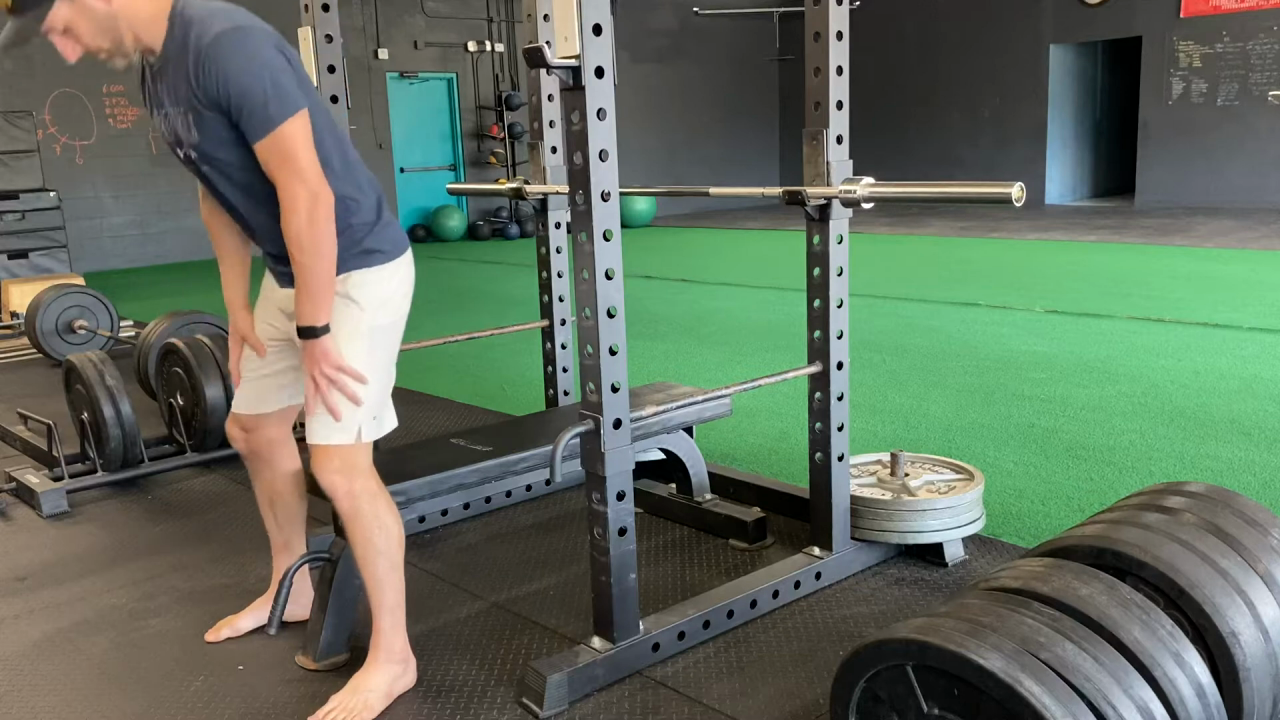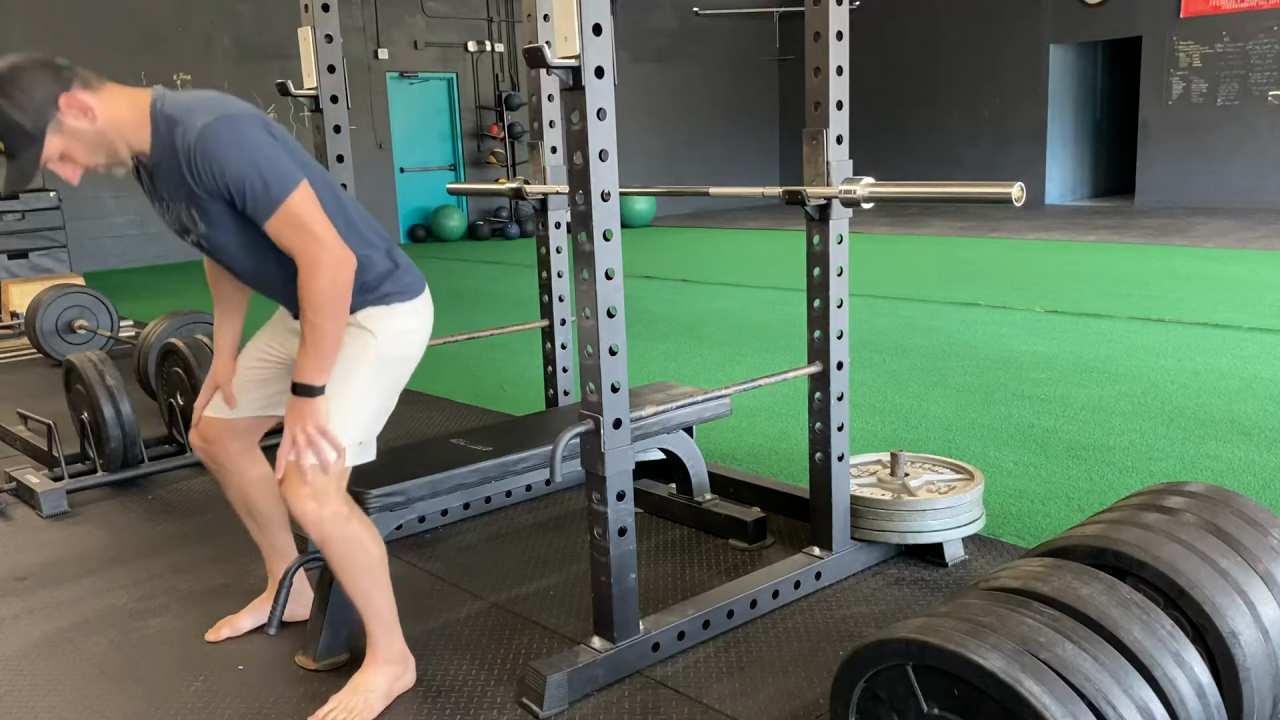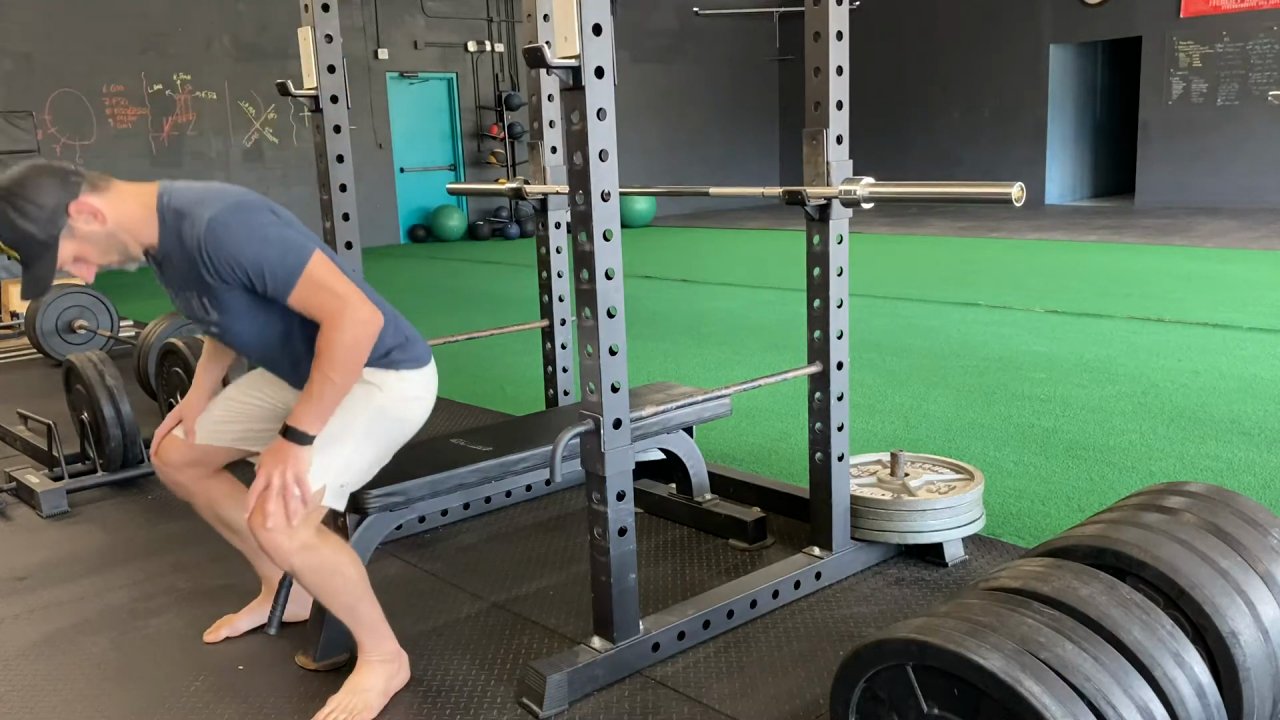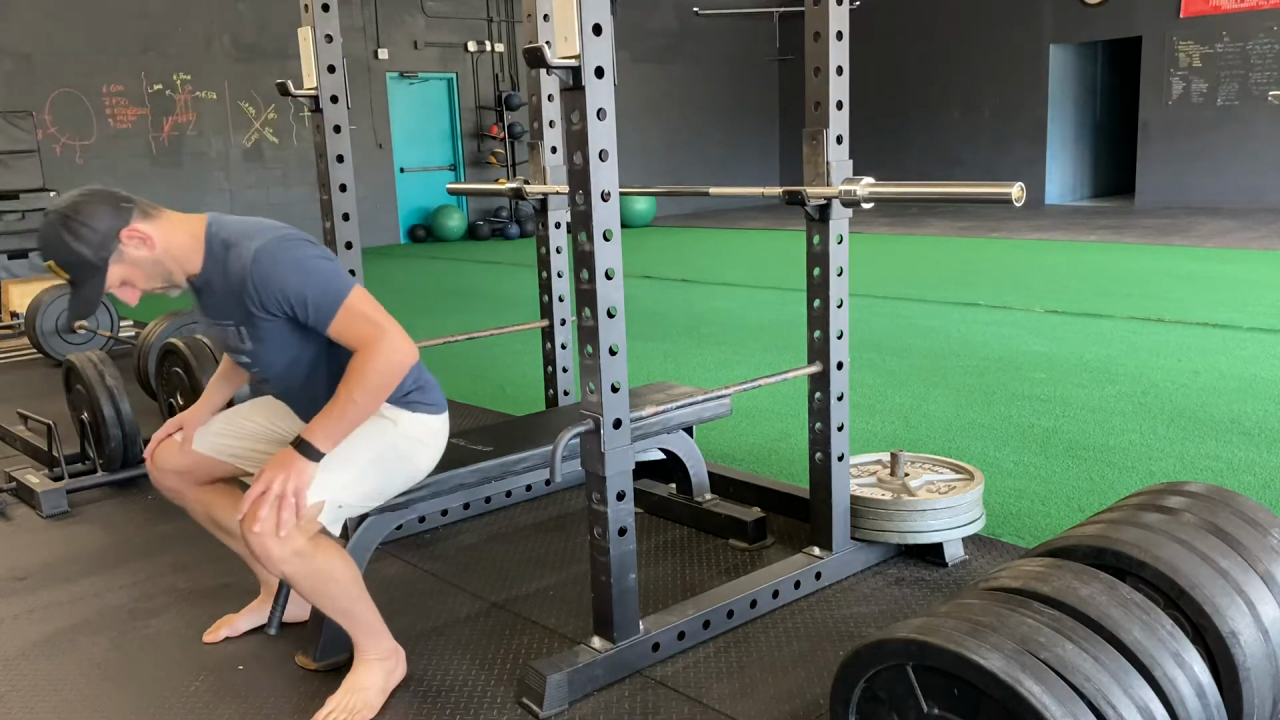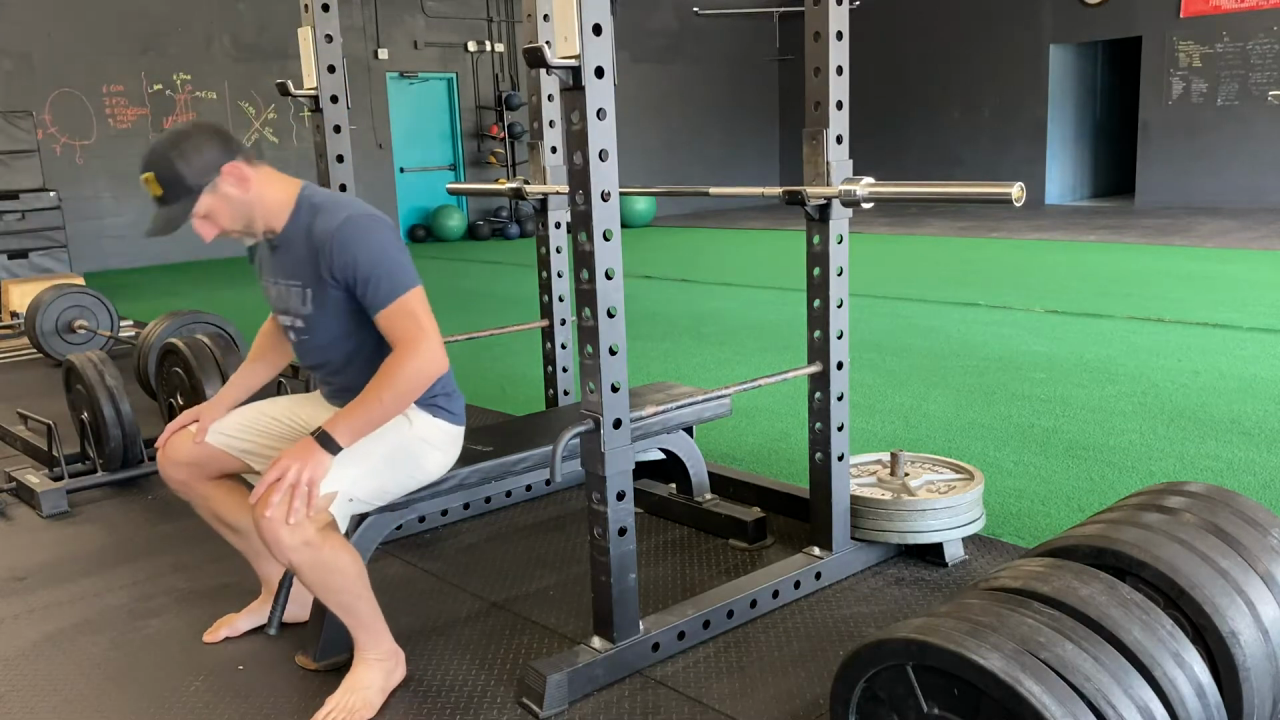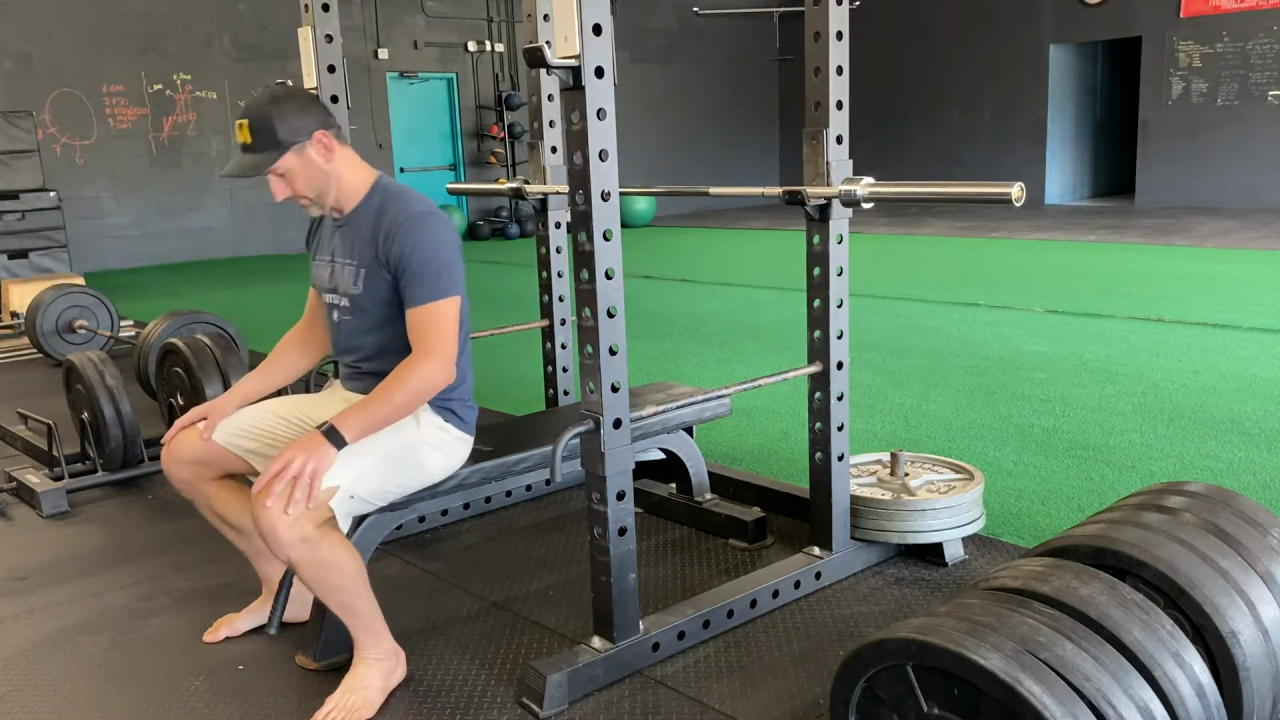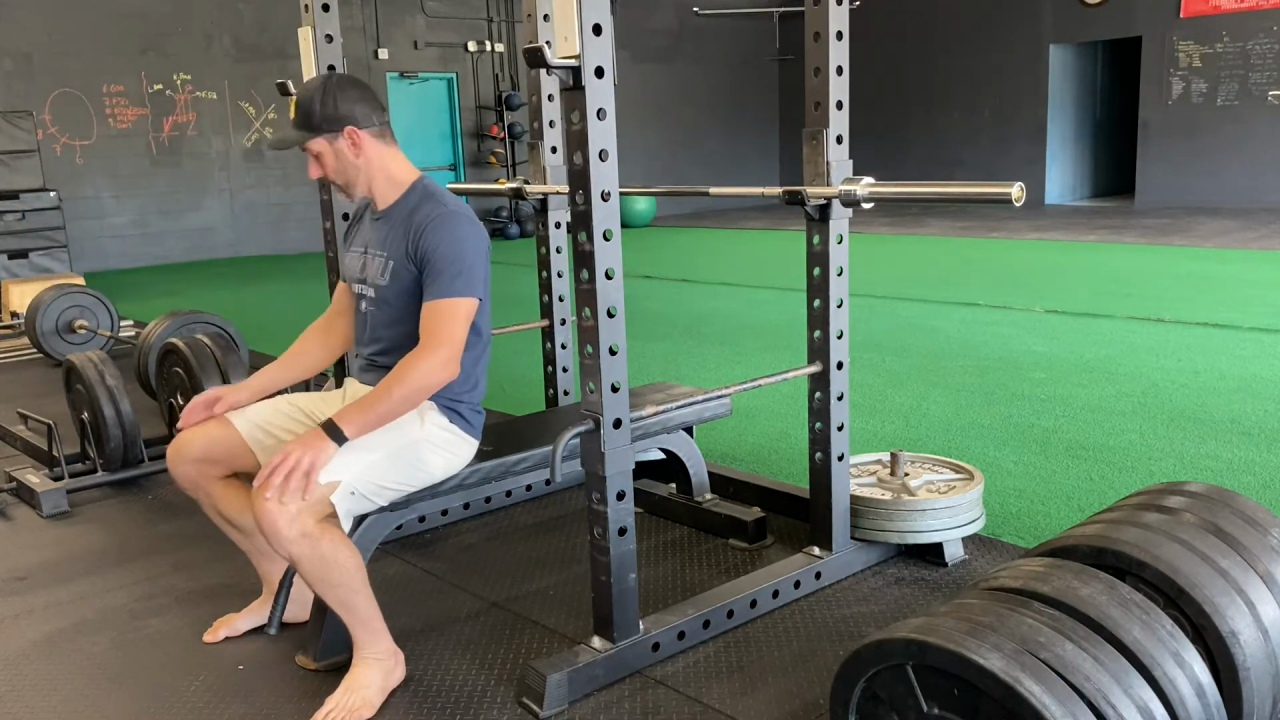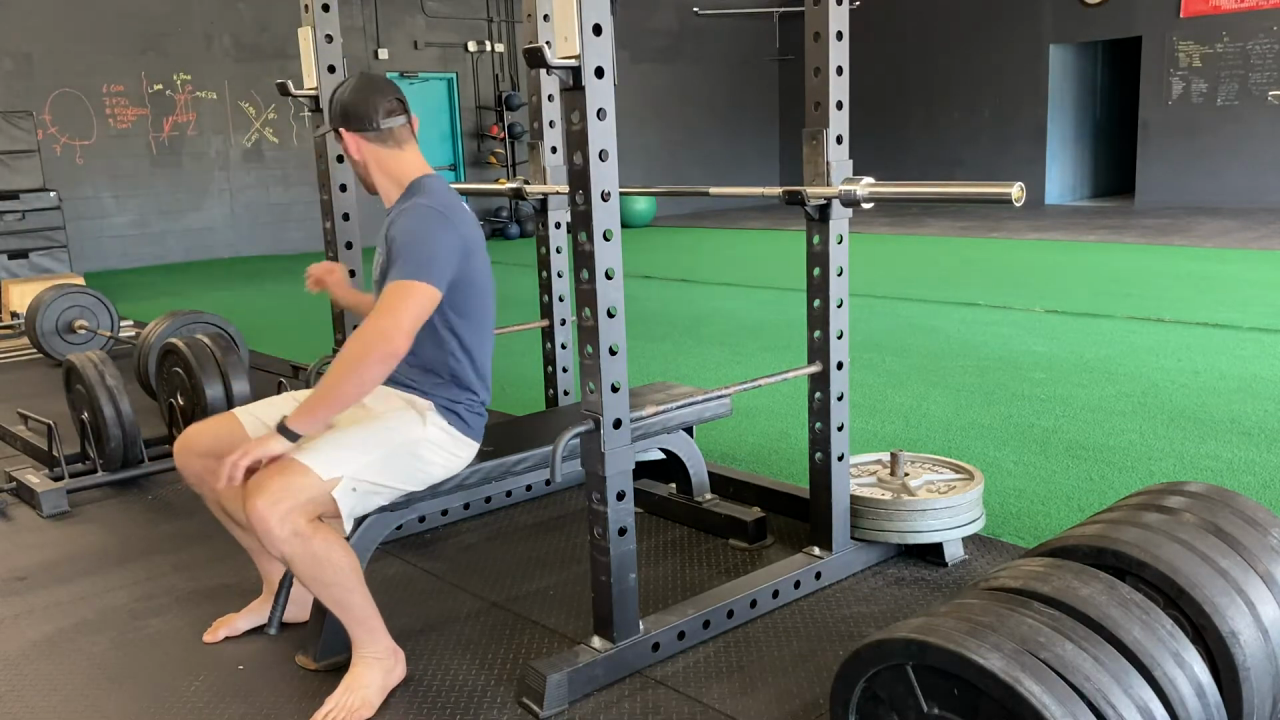
dt=0.3s
person 1, frame 1
right shoulder: (152, 62)
left elbow: (309, 192)
left wrist: (315, 330)
right wrist: (237, 306)
left hip: (357, 268)
right hip: (289, 272)
left knee: (339, 463)
right knee: (254, 431)
left ankle: (391, 657)
right ankle: (290, 589)
person 1, frame 2
left shoulder: (210, 134)
right shoulder: (146, 152)
left elbow: (329, 257)
left wrist: (307, 391)
right wrist: (226, 355)
left hip: (379, 308)
right hip: (310, 308)
left knee: (306, 485)
right knee: (214, 432)
left ankle: (390, 658)
right ankle: (287, 589)
person 1, frame 3
left shoulder: (217, 223)
right shoulder: (157, 230)
left elbow: (356, 316)
left wrist: (297, 438)
right wrist: (201, 393)
left hip: (385, 373)
right hip: (306, 369)
left knee: (277, 519)
right knee: (176, 455)
left ankle: (383, 656)
right ankle: (282, 592)
person 1, frame 4
left shoulder: (265, 258)
right shoulder: (197, 261)
left elbow: (391, 349)
left wrist: (305, 452)
right wrist: (203, 409)
left hip: (396, 416)
right hip: (320, 408)
left knee: (266, 524)
right knee: (169, 461)
left ankle: (380, 655)
right ankle: (283, 591)
person 1, frame 5
left shoulder: (347, 230)
right shoulder: (265, 235)
left elbow: (425, 356)
left wrist: (325, 443)
right wrist: (223, 401)
left hip: (415, 417)
right hip: (336, 402)
left knee: (280, 512)
right knee: (179, 455)
left ankle: (378, 654)
right ankle: (282, 588)
person 1, frame 6
left shoulder: (414, 225)
right shoulder: (325, 225)
left elbow: (434, 365)
right elbow: (313, 332)
left wrist: (330, 439)
right wrist: (230, 400)
left hip: (425, 419)
right hip: (350, 398)
left knee: (282, 509)
right knee: (184, 455)
left ankle: (379, 652)
right ankle: (284, 588)
person 1, frame 7
left shoulder: (445, 224)
right shoulder: (364, 218)
left elbow: (439, 361)
right elbow: (337, 327)
left wrist: (332, 435)
right wrist: (245, 392)
left hip: (432, 418)
right hip: (362, 395)
left knee: (281, 504)
right knee: (190, 454)
left ankle: (378, 653)
right ankle: (284, 588)
person 1, frame 8
left shoulder: (426, 217)
right shoulder: (423, 207)
left elbow: (386, 343)
left wrist: (288, 430)
right wrist: (348, 294)
left hip: (432, 419)
right hip: (378, 396)
left knee: (272, 504)
right knee: (195, 450)
left ankle: (377, 652)
right ankle: (285, 588)
